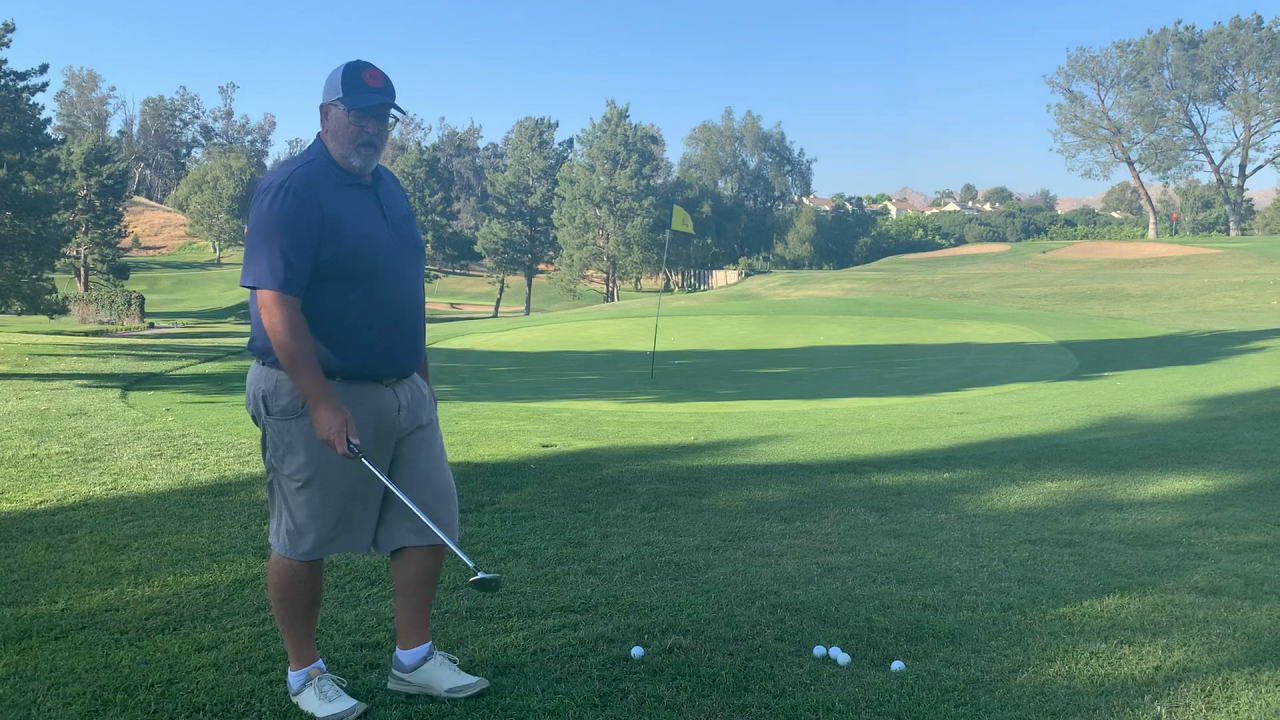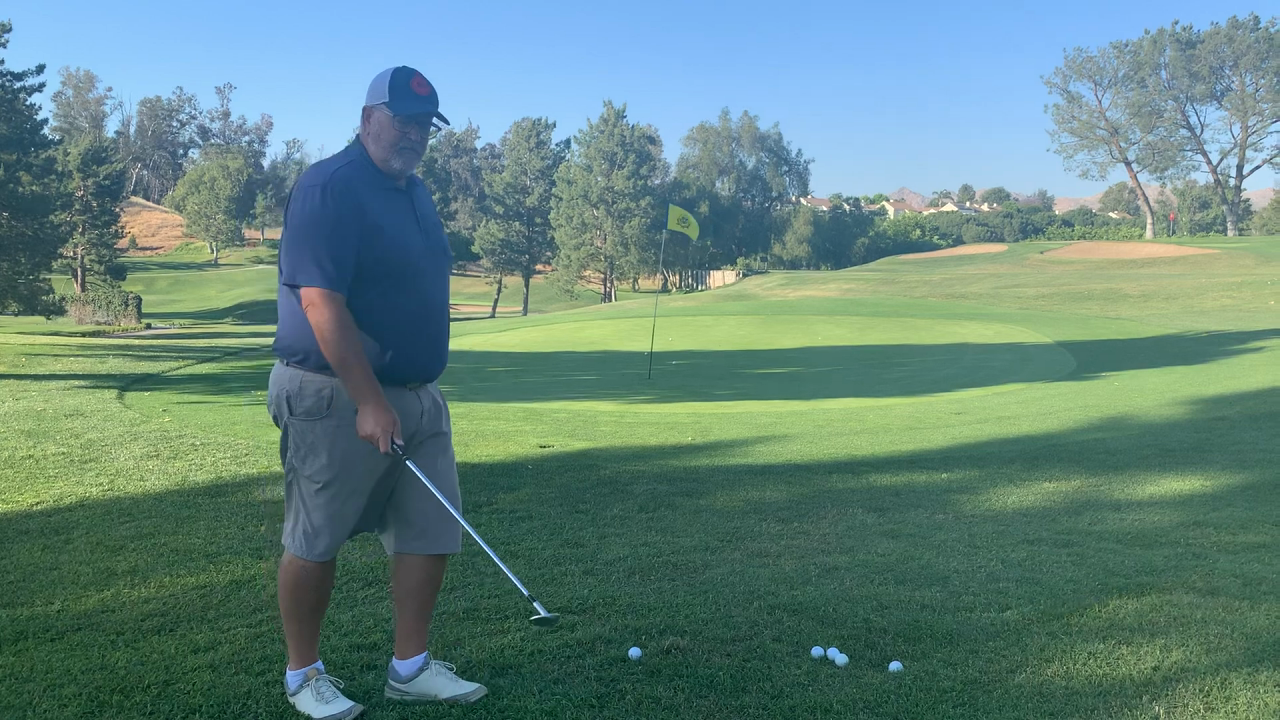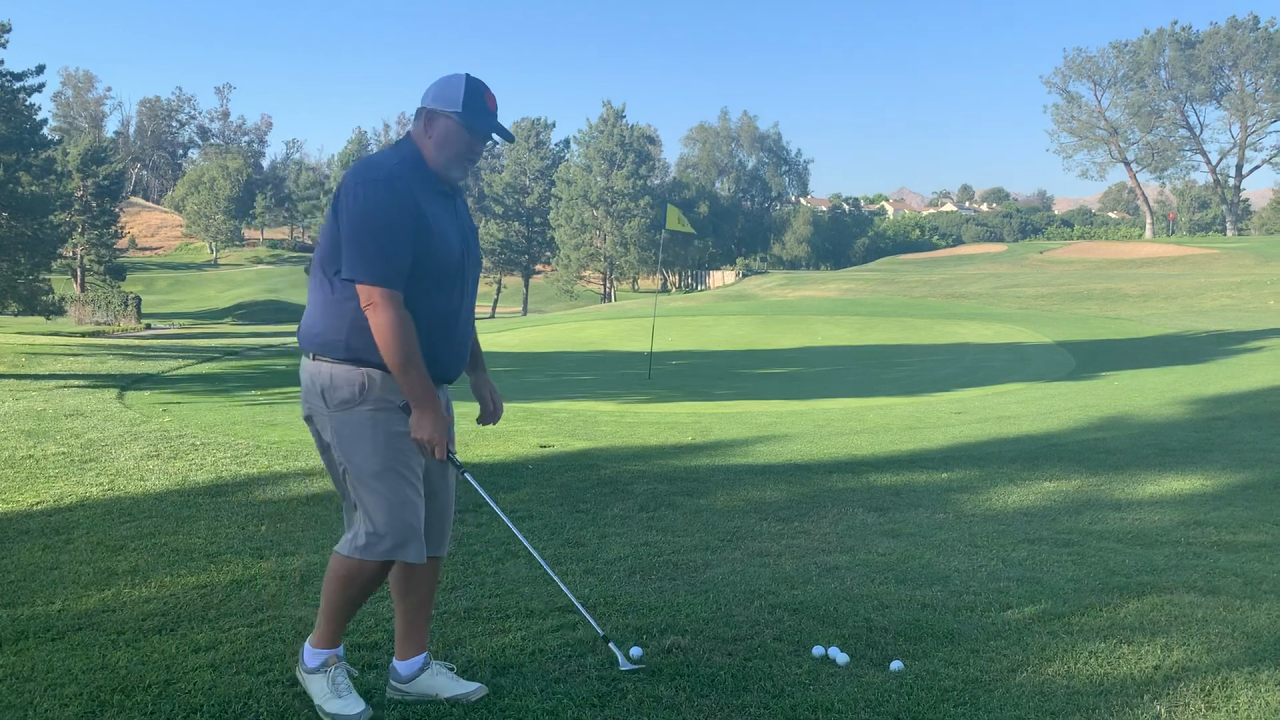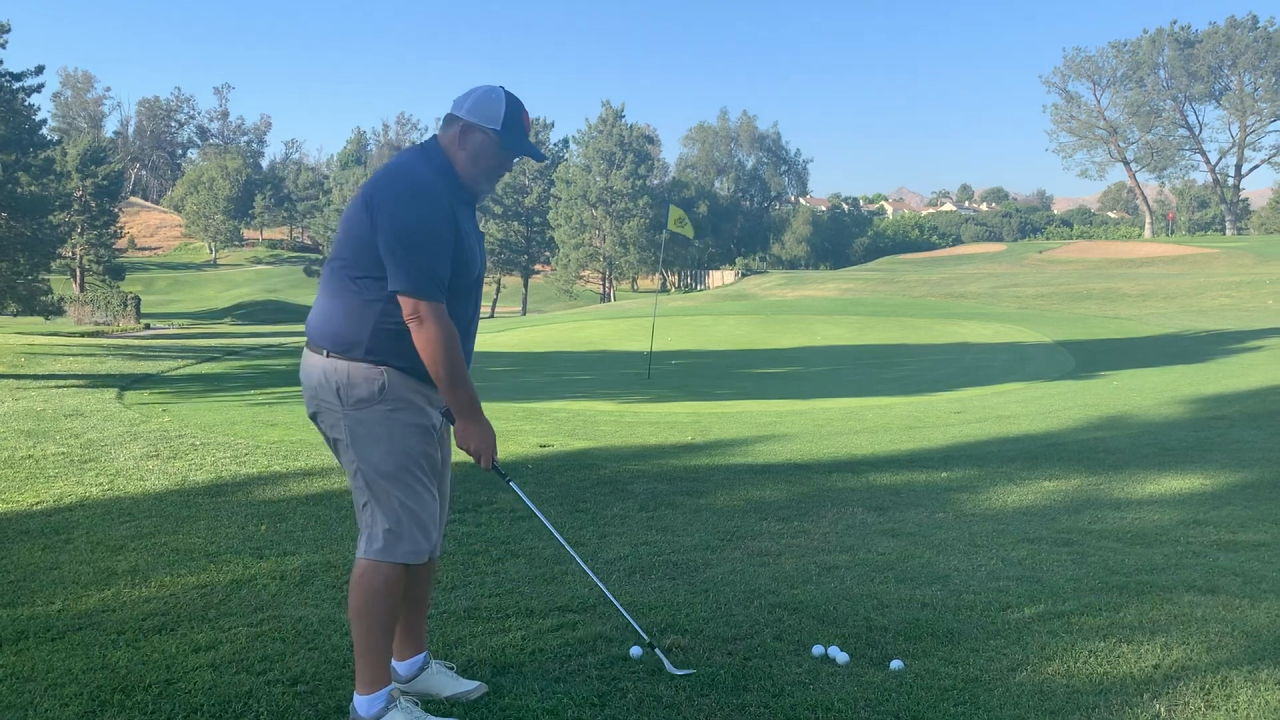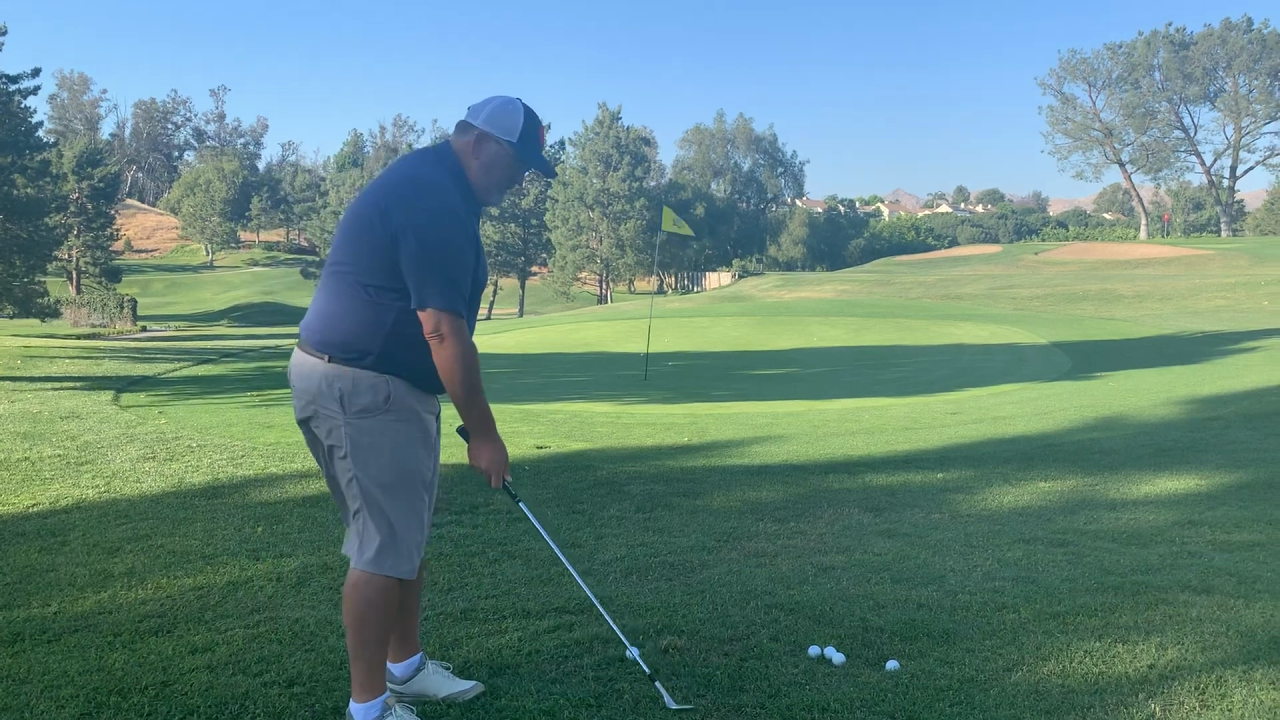
dt=0.3s
person 1, frame 1
left shoulder: (388, 187)
right shoulder: (292, 189)
right elbow: (275, 306)
left wrist: (423, 378)
right wrist: (323, 404)
left hip: (401, 390)
right hip: (320, 395)
left knee: (430, 520)
right knee: (304, 538)
left ankle: (413, 657)
person 1, frame 2
left shoulder: (415, 191)
right shoulder: (330, 187)
right elbow: (322, 303)
left wrist: (426, 388)
right wrist: (371, 403)
left hip: (417, 394)
right hip: (335, 395)
left knee: (429, 530)
right knee: (317, 538)
left ankle: (410, 666)
person 1, frame 3
left shoulder: (447, 193)
right shoulder: (381, 183)
right elbow: (380, 304)
left wrist: (480, 375)
right wrist: (424, 406)
left hip: (422, 388)
right hip: (360, 384)
left knee: (429, 532)
right knee: (385, 530)
left ankle: (411, 664)
right ankle: (321, 653)
person 1, frame 4
left shoulder: (442, 189)
right shoulder: (417, 190)
right elbow: (424, 316)
left wrist: (453, 401)
right wrist: (469, 415)
left hip: (399, 381)
right hip: (365, 380)
left knee: (421, 529)
right knee: (394, 532)
left ankle: (409, 664)
person 1, frame 5
left shoulder: (430, 181)
right shoulder: (434, 200)
left elbow: (383, 288)
right elbow: (444, 331)
left wrist: (330, 331)
right wrist: (483, 432)
left hip: (377, 379)
right hip: (361, 386)
left knee: (406, 531)
right knee: (385, 541)
left ankle: (404, 666)
